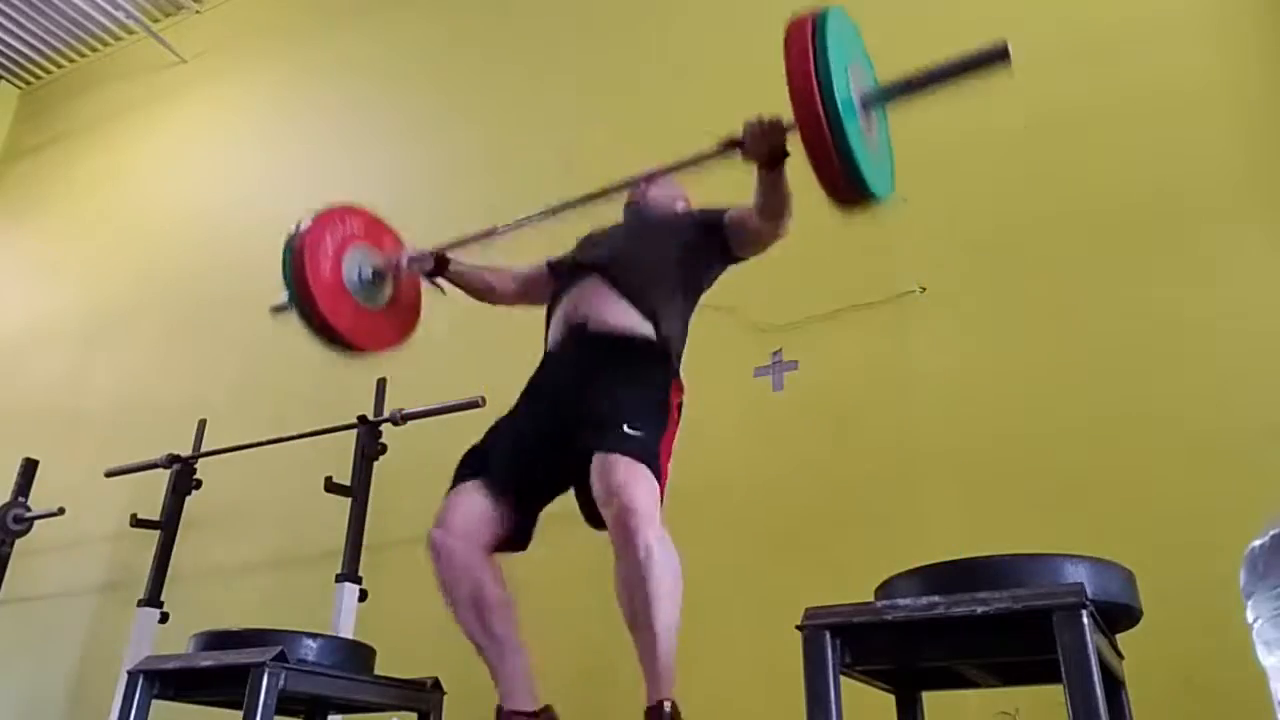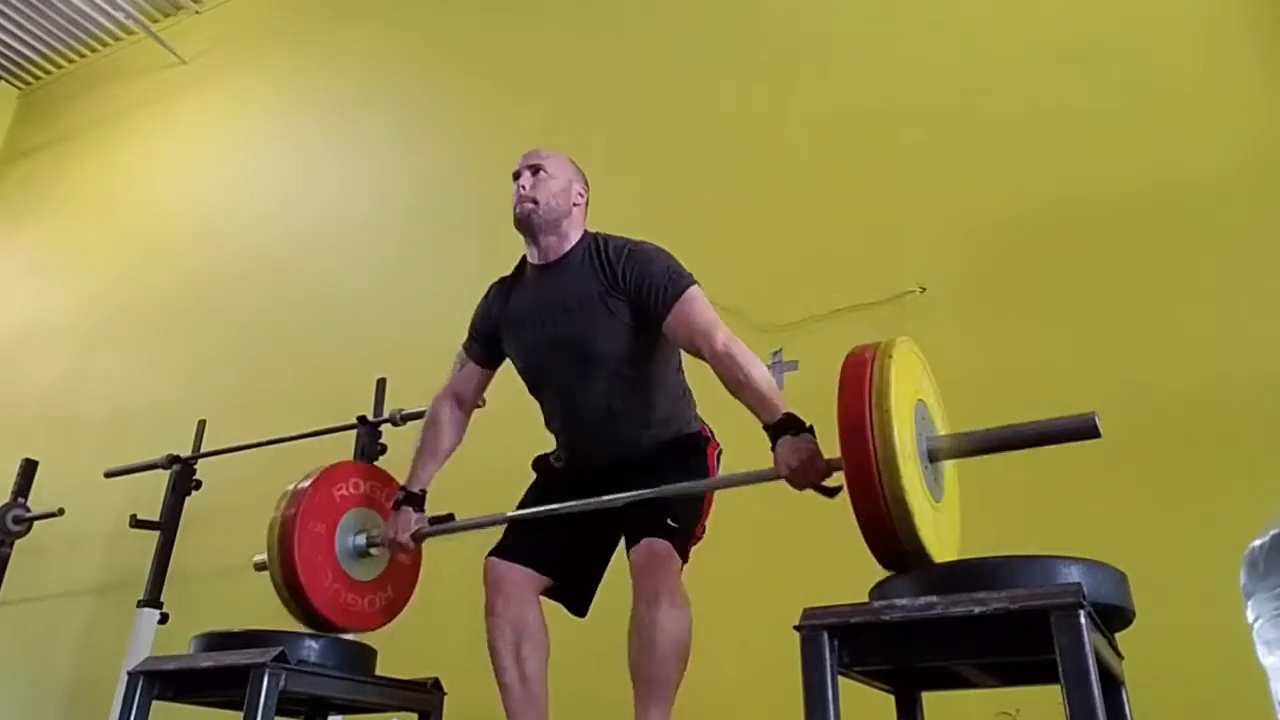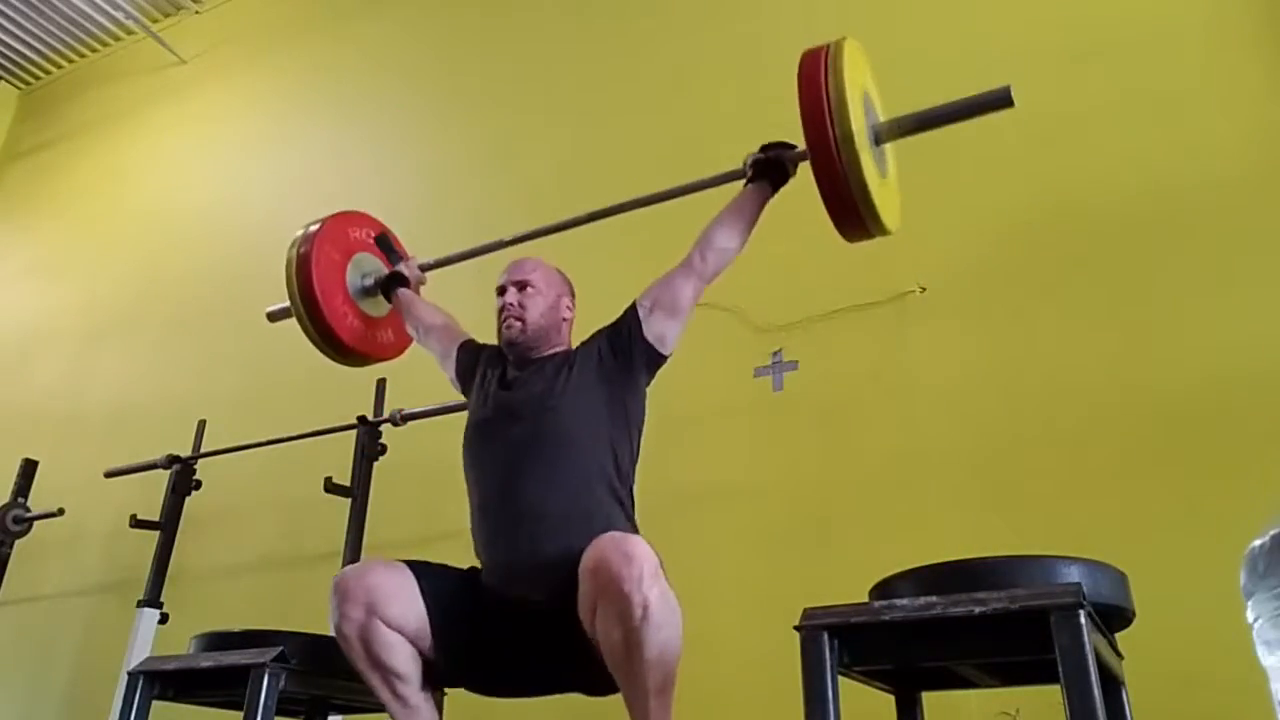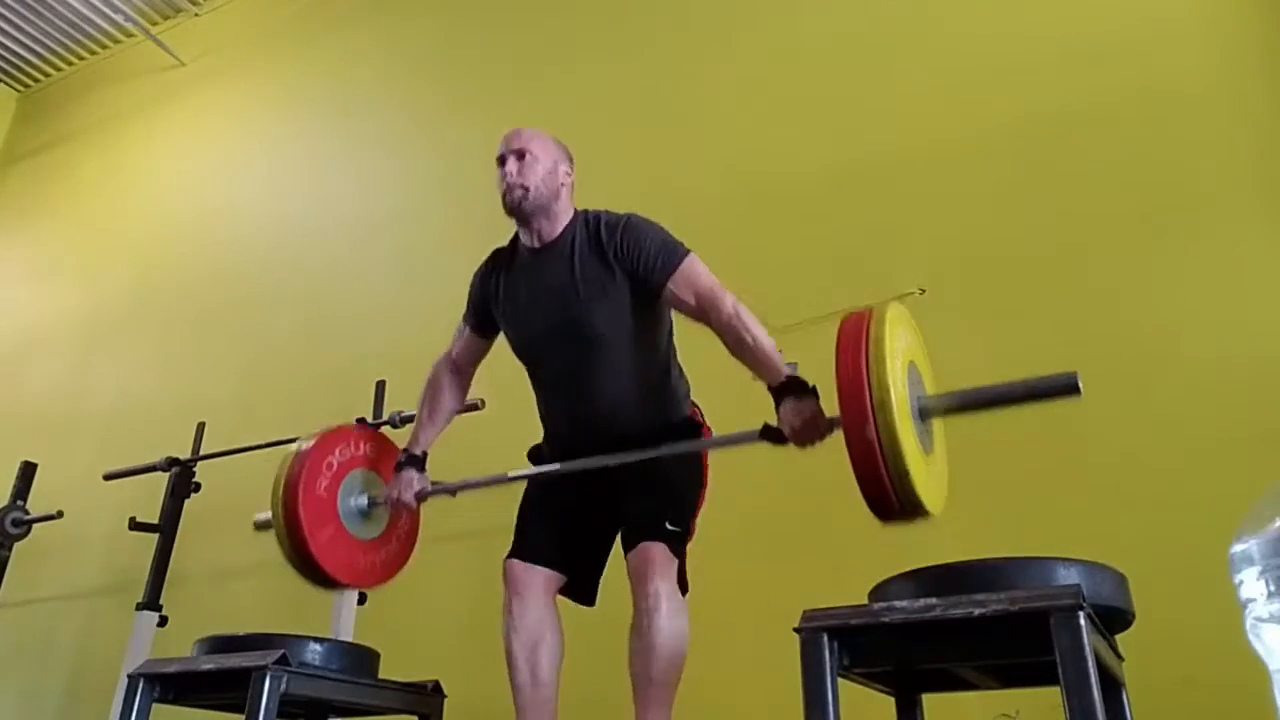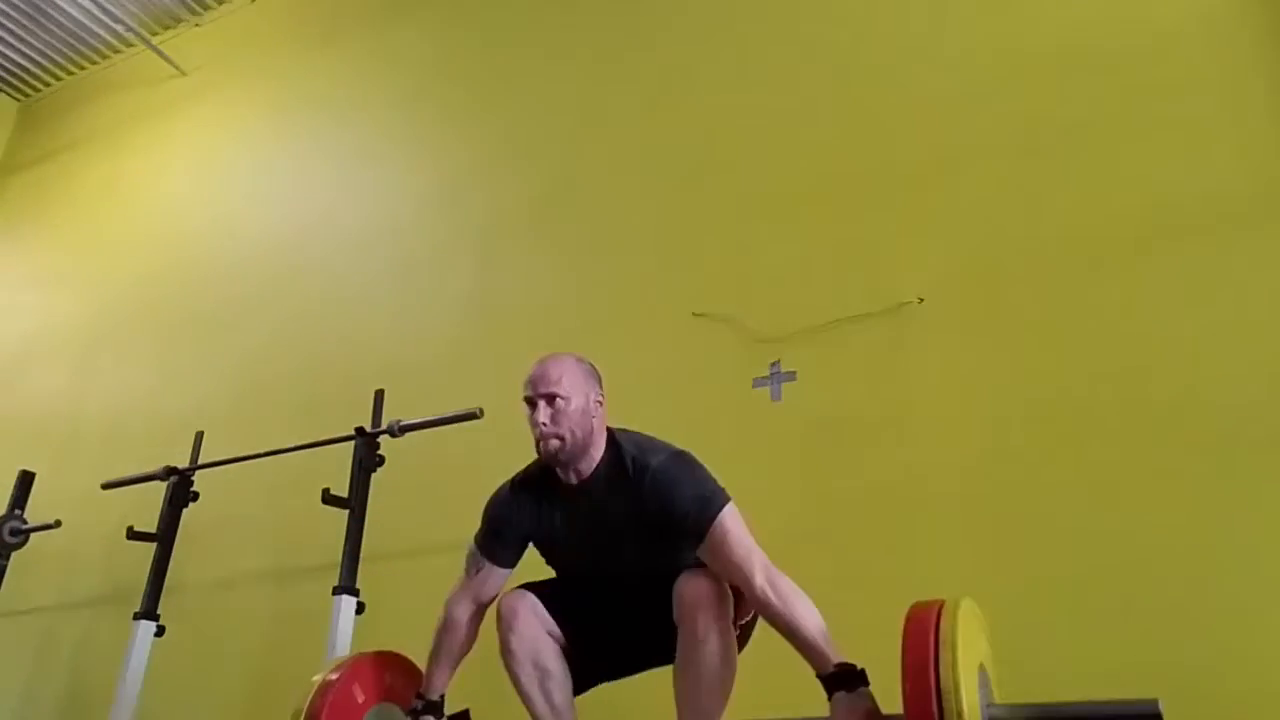
dt=1s
person 1, frame 1
left shoulder: (694, 229)
right shoulder: (592, 246)
left elbow: (765, 227)
right elbow: (511, 286)
left wrist: (770, 161)
right wrist: (437, 267)
left hip: (632, 364)
right hip: (555, 380)
left knee: (627, 499)
right knee: (457, 532)
person 1, frame 2
left shoulder: (629, 265)
right shoulder: (502, 301)
left elbow: (716, 346)
right elbow: (455, 403)
left wrist: (785, 430)
right wrist: (412, 496)
left hip: (667, 456)
right hip: (580, 467)
left knee: (655, 566)
right knee: (506, 577)
person 1, frame 3
left shoulder: (610, 363)
right shoulder: (483, 373)
left elbow: (698, 268)
right elbow: (433, 330)
left wrist: (764, 183)
left hip: (596, 615)
right hip: (498, 619)
left knee: (623, 563)
right knee: (360, 591)
person 1, frame 4
left shoulder: (620, 238)
right shoulder: (495, 275)
left elbow: (717, 308)
right elbow: (454, 368)
left wrist: (788, 389)
right wrist: (416, 456)
left hip: (658, 445)
right hip: (571, 454)
left knee: (654, 568)
right knee: (527, 581)
person 1, frame 5
left shoulder: (659, 474)
right shoulder: (521, 498)
left elbow: (759, 579)
right elbow: (467, 600)
left hip: (694, 613)
right hip: (604, 609)
left knee: (701, 590)
right knee: (518, 611)
